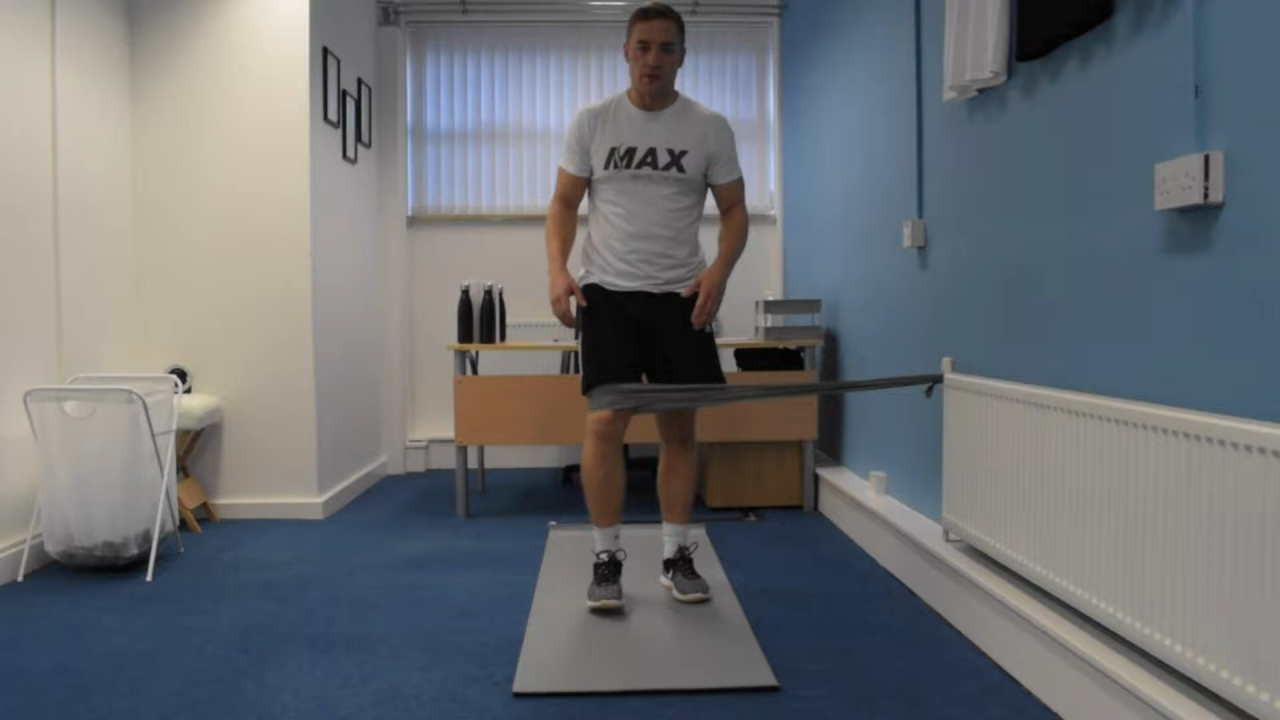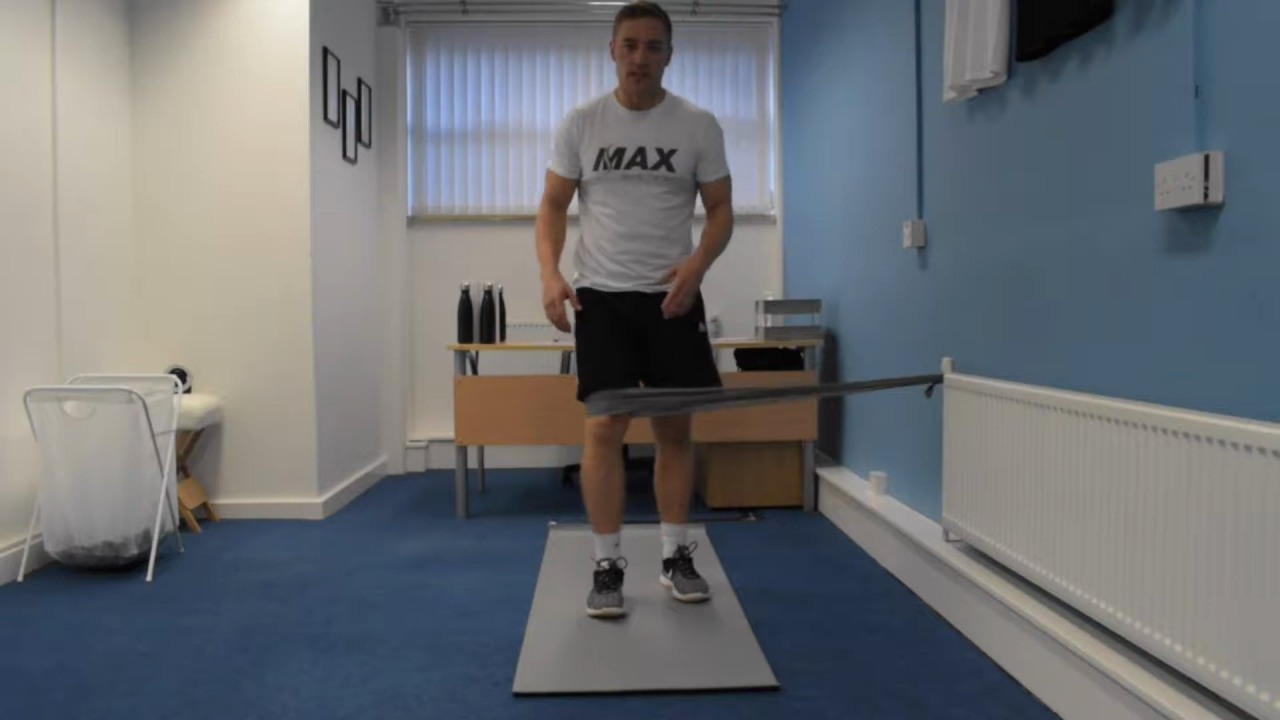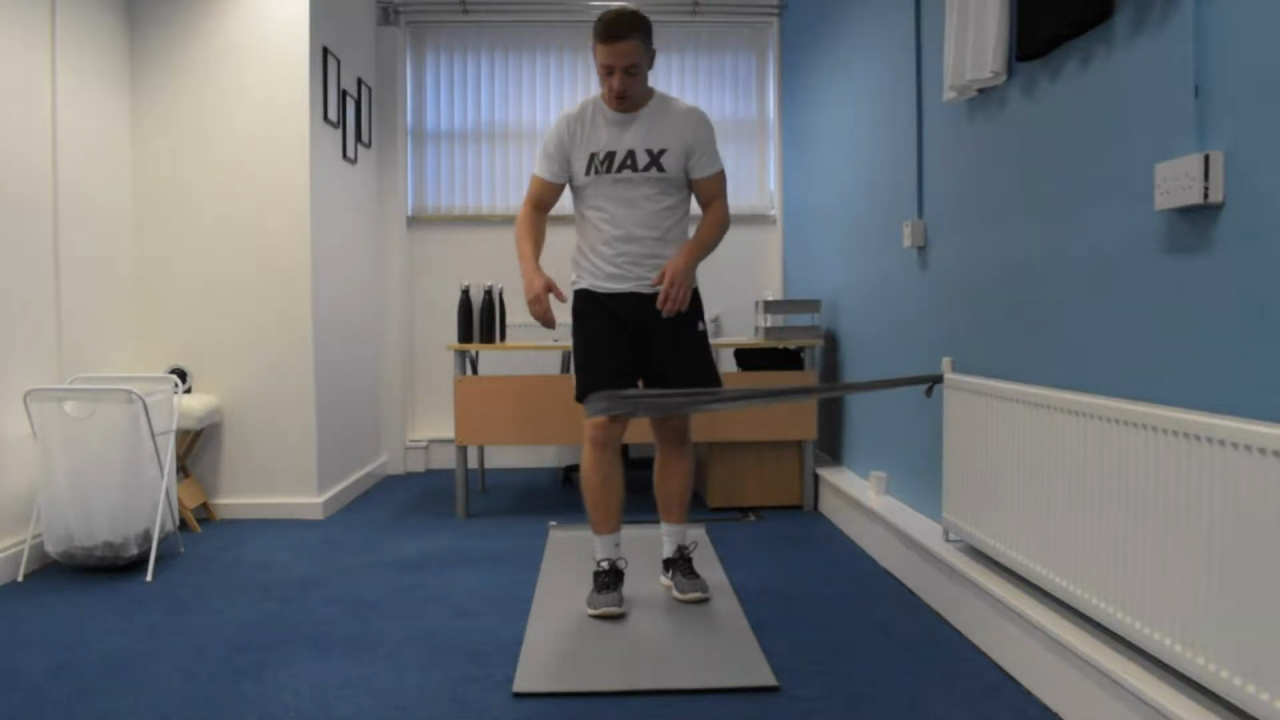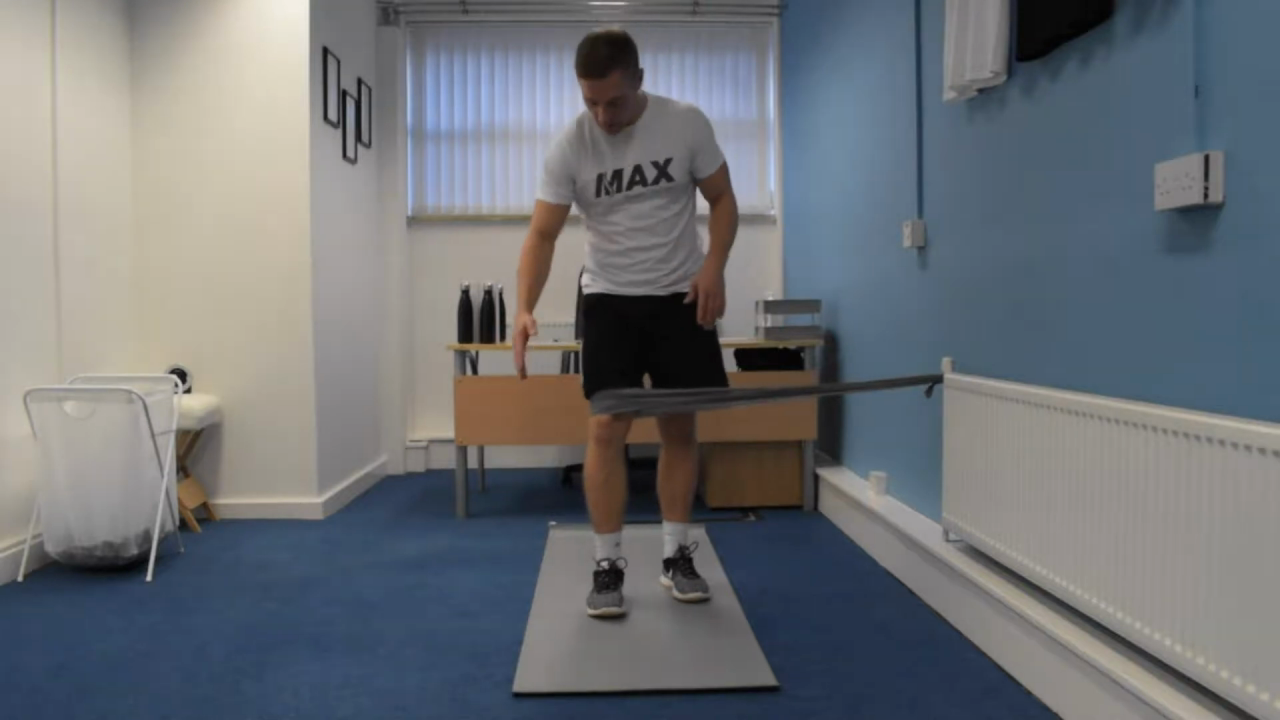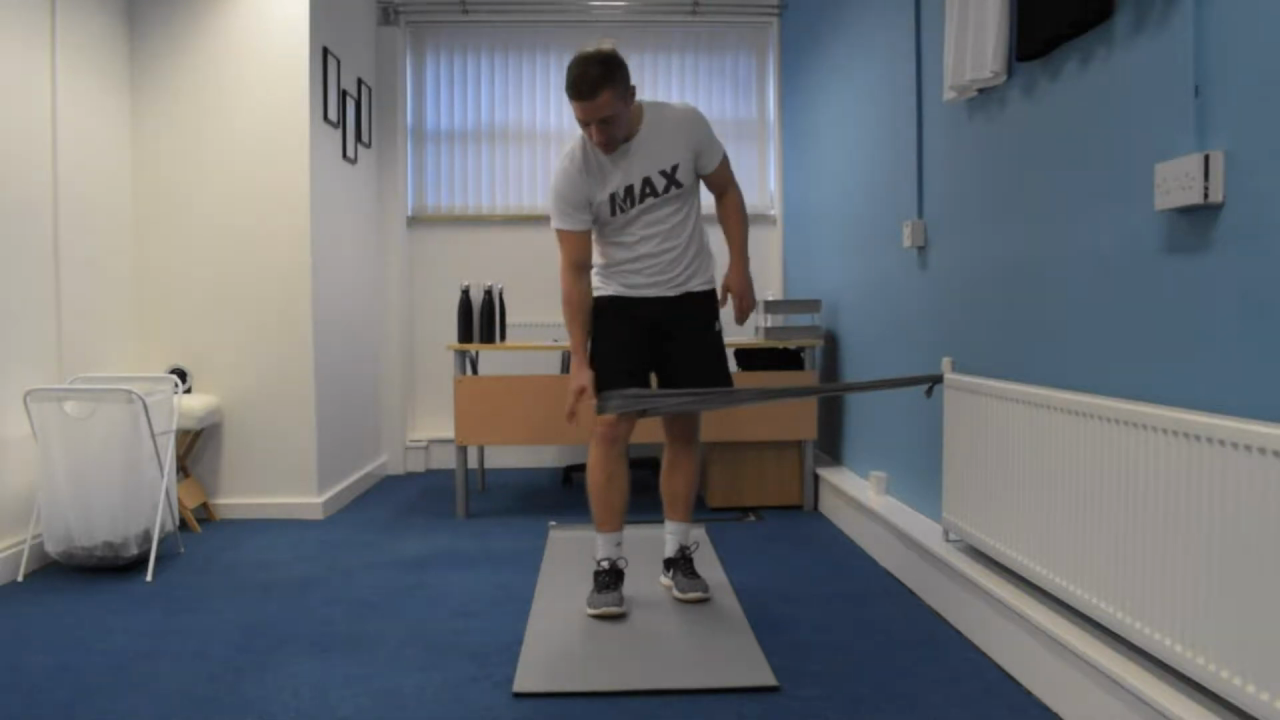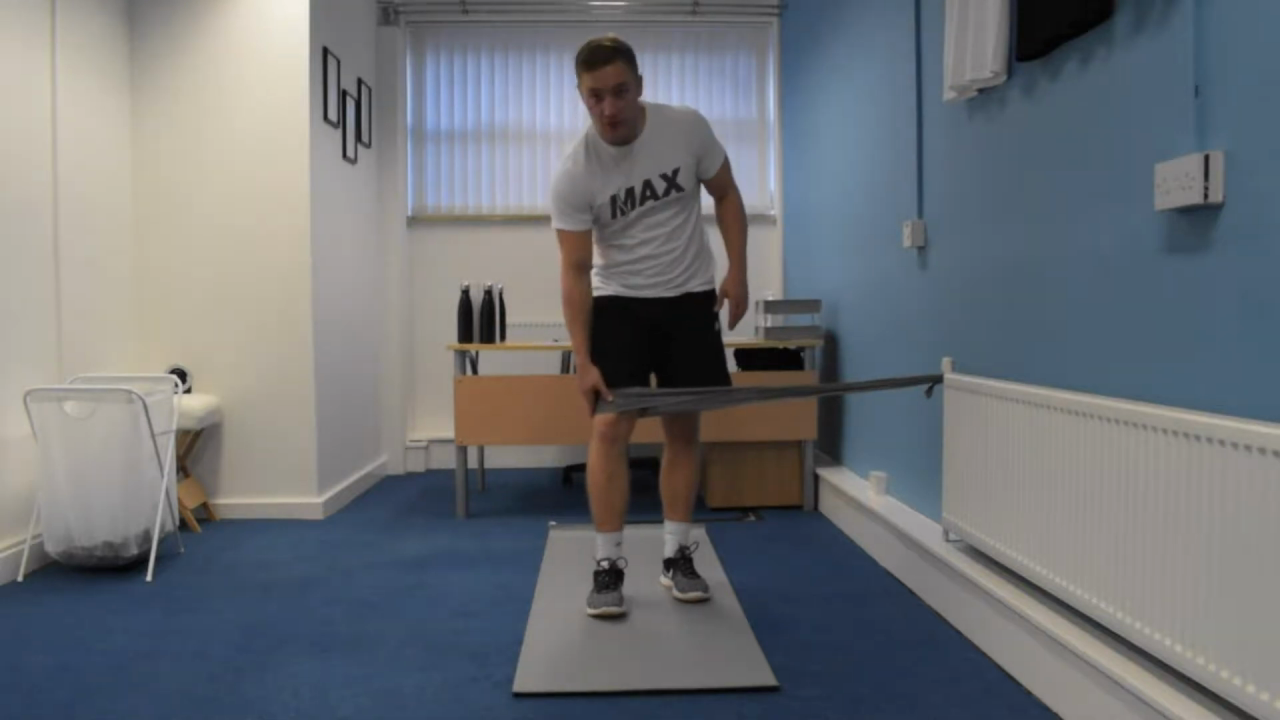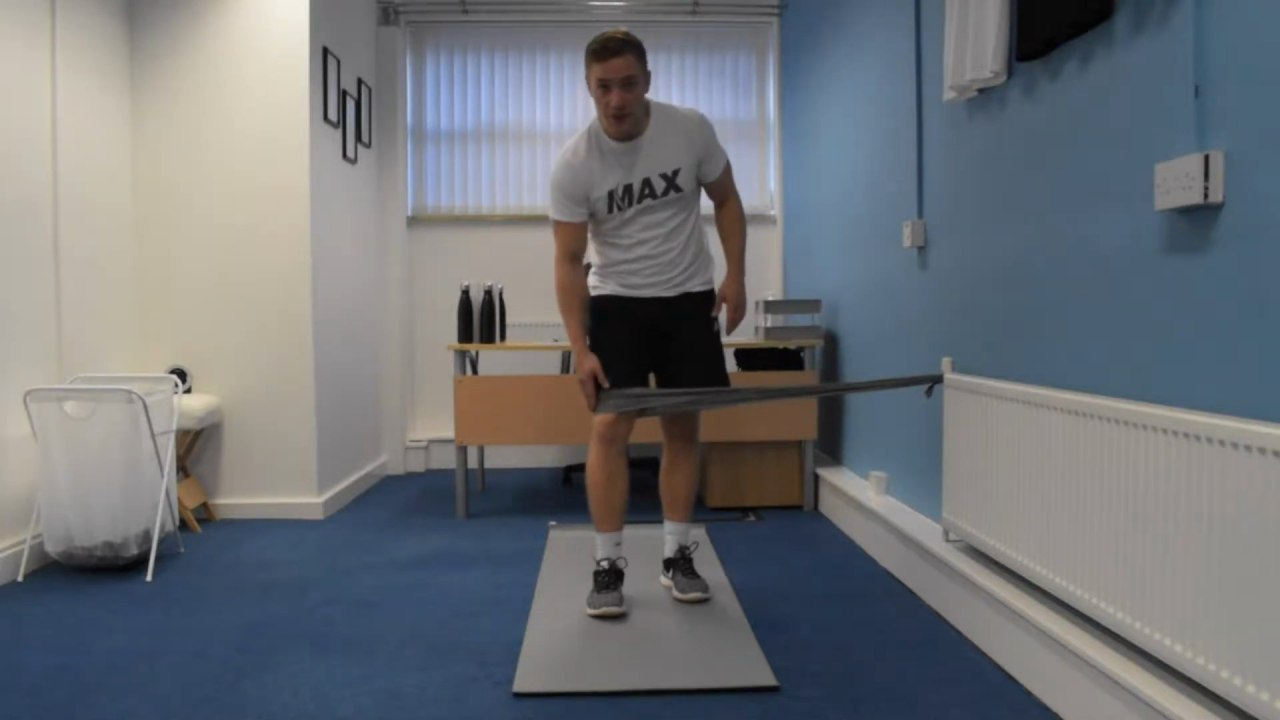
dt=0.3s
person 1, frame 1
left shoulder: (710, 128)
right shoulder: (591, 122)
left elbow: (734, 210)
right elbow: (564, 203)
left wrist: (721, 269)
right wrist: (558, 269)
left hip: (680, 298)
right hip: (608, 295)
left knee: (679, 430)
right knee: (605, 424)
left ankle: (676, 557)
right ankle: (606, 559)
person 1, frame 2
left shoulder: (698, 125)
right shoulder: (580, 123)
left elbow: (720, 208)
right elbow: (553, 204)
left wrist: (697, 262)
right wrist: (550, 272)
left hip: (671, 297)
right hip: (602, 297)
left knee: (675, 429)
right knee: (604, 428)
left ankle: (676, 556)
right ankle: (607, 565)
person 1, frame 3
left shoulder: (689, 123)
right shoulder: (570, 127)
left elbow: (715, 207)
right elbow: (536, 205)
left wrist: (688, 257)
right wrist: (531, 267)
left hip: (670, 296)
right hip: (600, 298)
left knee: (674, 428)
right knee: (602, 429)
left ankle: (676, 556)
right ankle: (607, 565)
person 1, frame 4
left shoulder: (687, 123)
right shoulder: (569, 147)
left elbow: (722, 200)
right elbow: (543, 234)
left wrist: (714, 265)
right wrist: (525, 308)
left hip: (681, 298)
right hip: (610, 300)
left knee: (679, 428)
right knee: (606, 427)
left ankle: (676, 556)
right ankle: (607, 565)
person 1, frame 5
left shoulder: (685, 123)
right shoulder: (572, 173)
left elbow: (726, 190)
right elbow: (575, 270)
left wrist: (739, 265)
right wrist: (579, 361)
left hip: (691, 297)
right hip: (620, 303)
left knee: (684, 427)
right knee: (611, 426)
left ankle: (677, 556)
right ankle: (608, 565)
person 1, frame 6
left shoulder: (687, 126)
right shoulder: (574, 173)
left elbow: (726, 195)
right elbow: (576, 271)
left wrist: (737, 270)
right wrist: (583, 359)
left hip: (690, 298)
right hip: (620, 303)
left knee: (683, 427)
right knee: (610, 426)
left ankle: (677, 555)
right ankle: (608, 565)
person 1, frame 7
left shoulder: (691, 129)
right shoulder: (573, 164)
left elbow: (726, 200)
right elbow: (569, 260)
left wrist: (735, 274)
right wrist: (580, 348)
left hip: (689, 298)
right hip: (617, 302)
left knee: (682, 427)
right knee: (610, 427)
left ankle: (677, 556)
right ankle: (607, 566)
